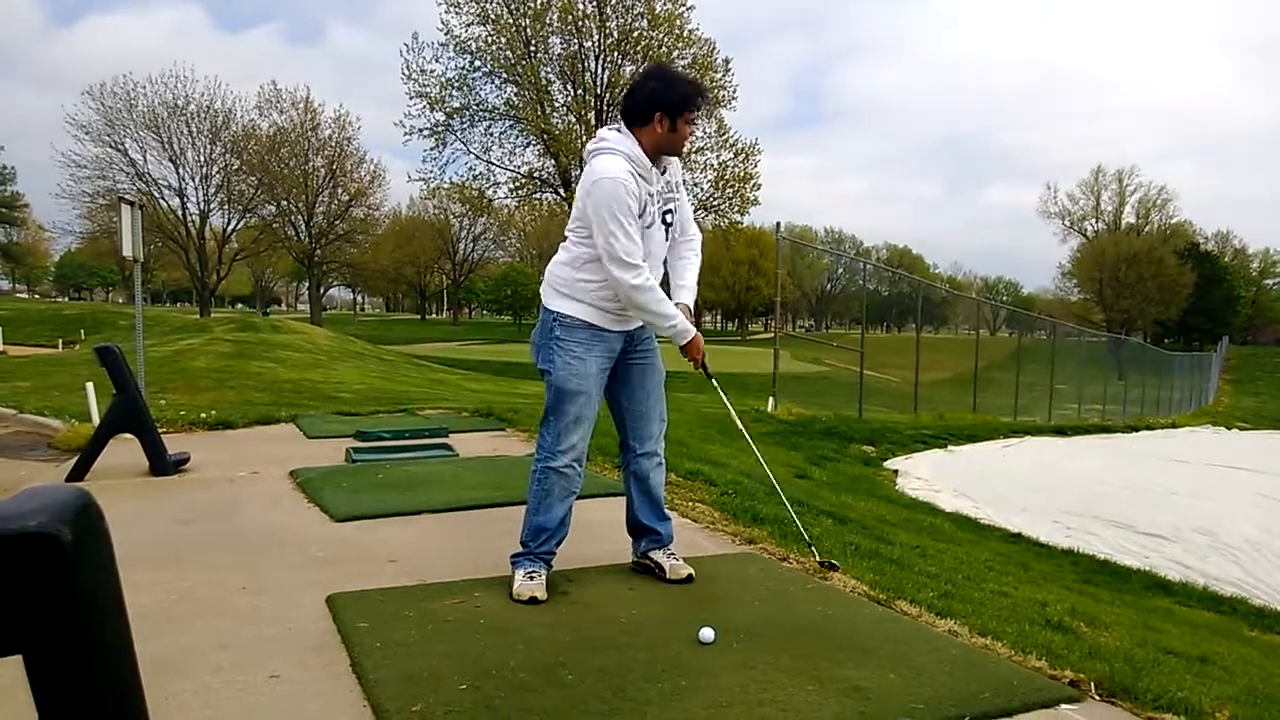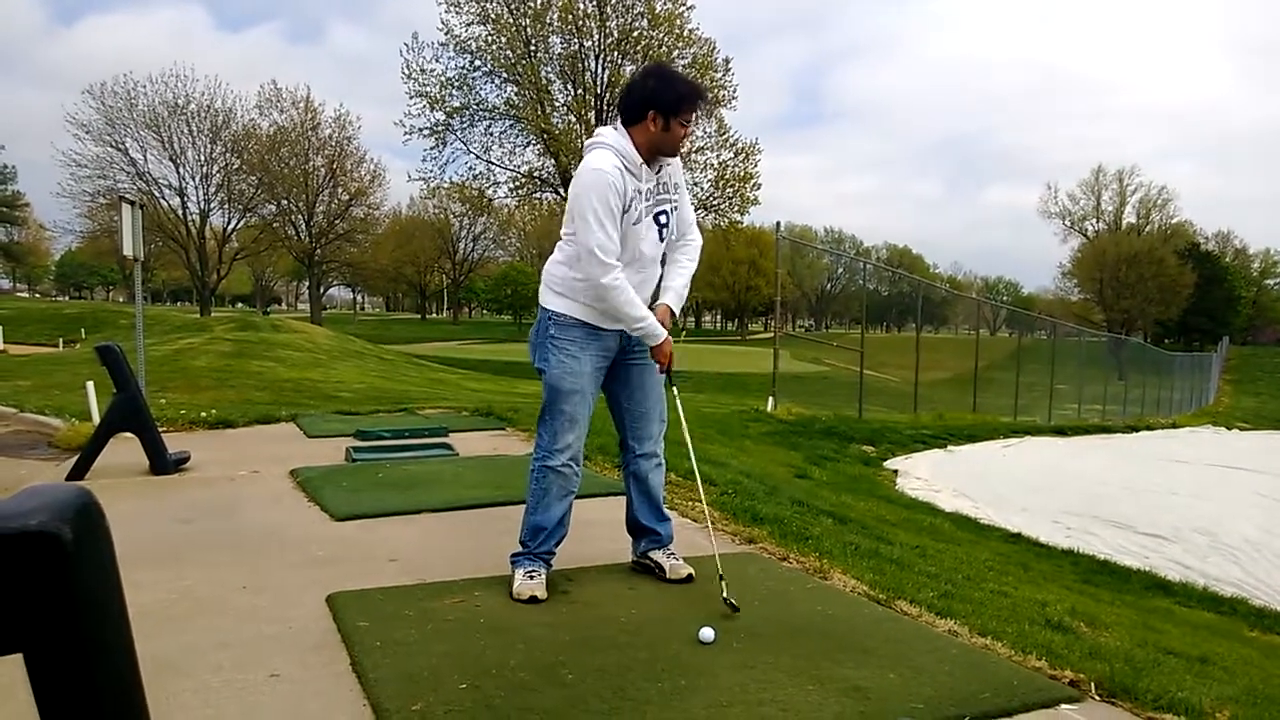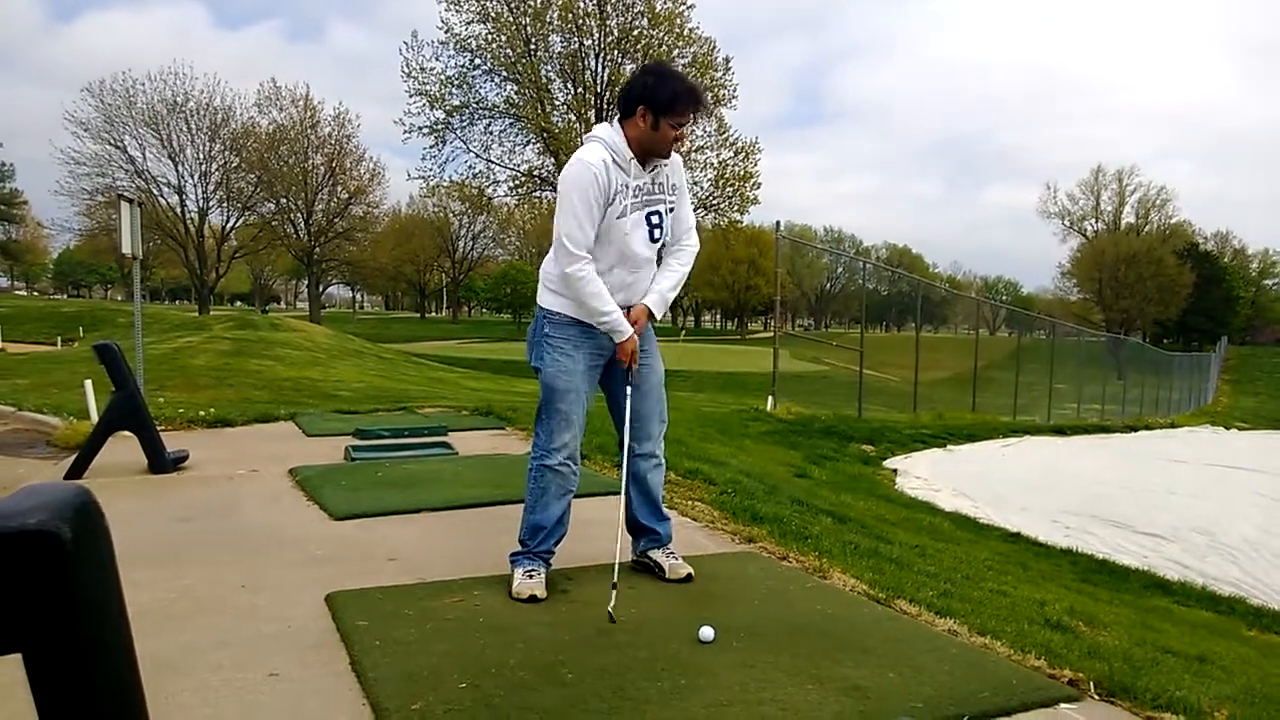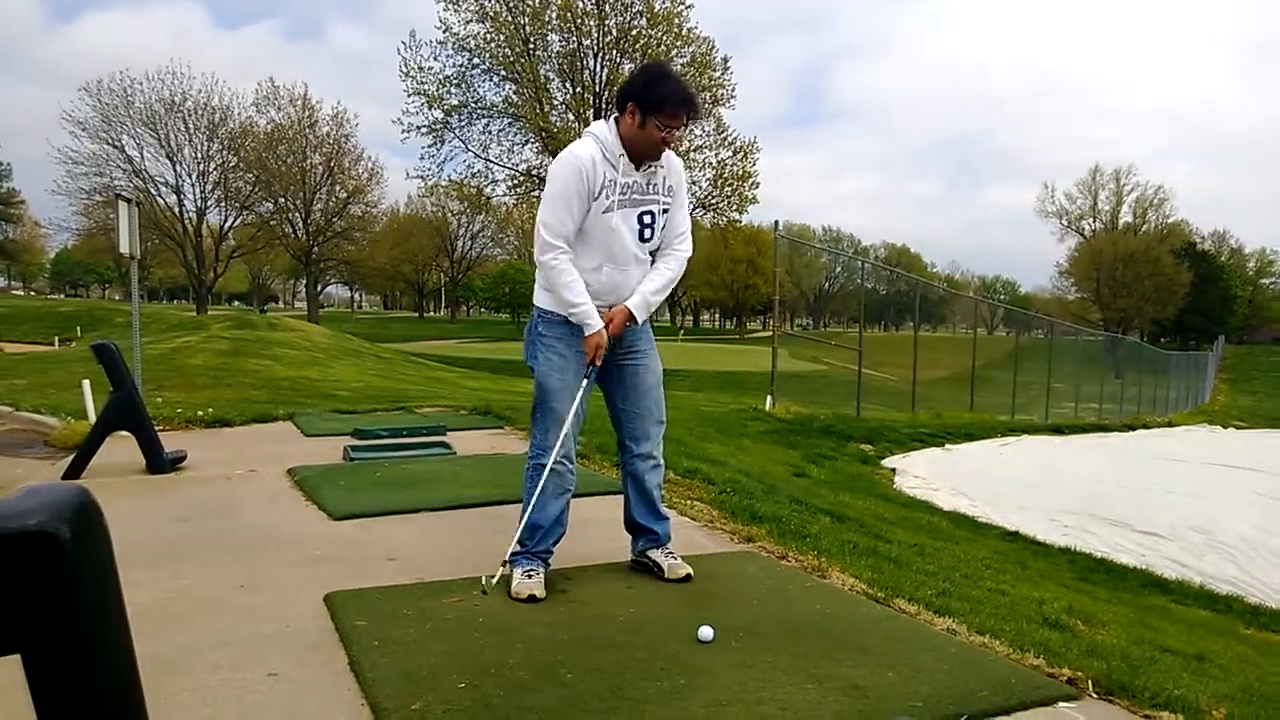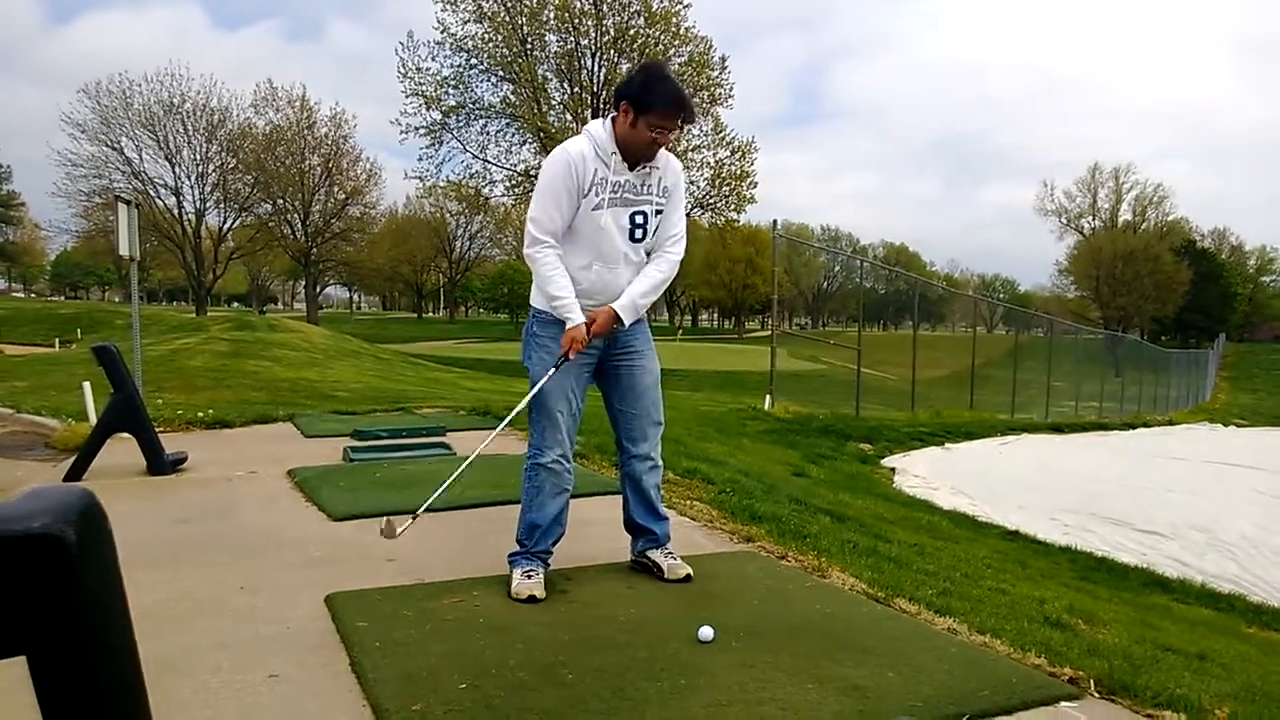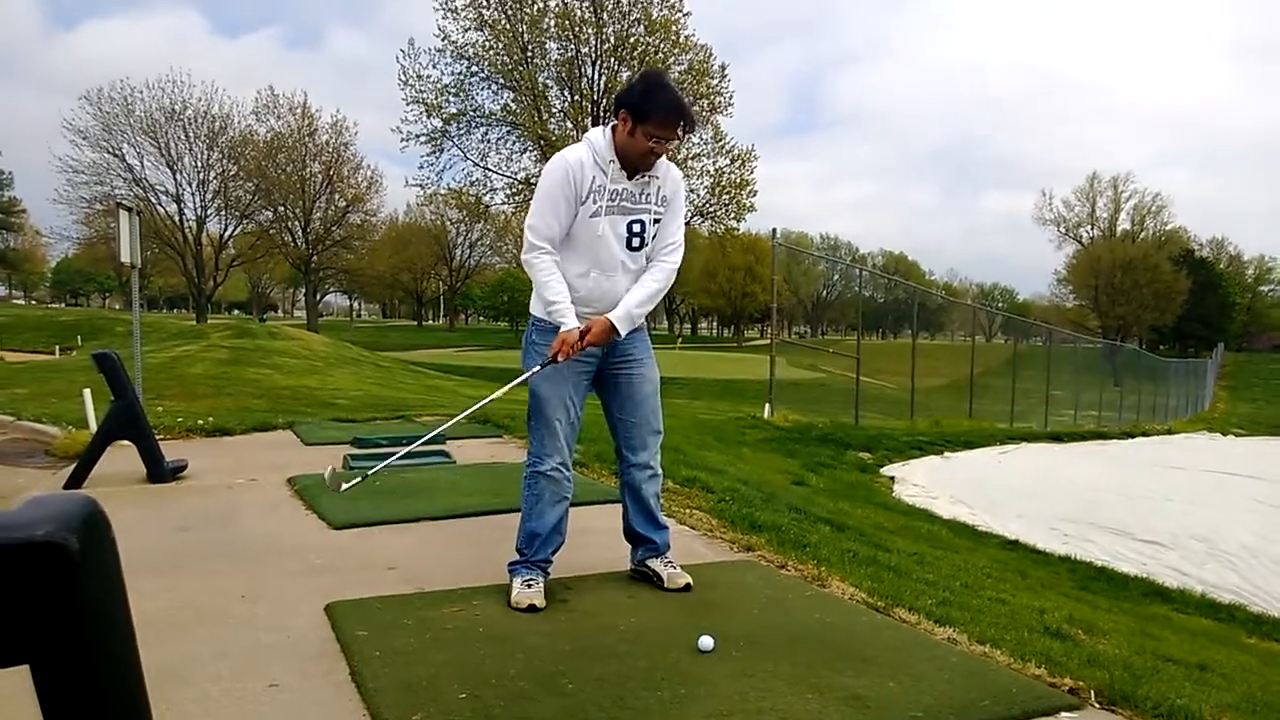
dt=0.1s
person 1, frame 1
left shoulder: (667, 167)
right shoulder: (612, 177)
left elbow: (685, 236)
right elbow: (627, 275)
left wrist: (683, 302)
right wrist: (683, 332)
left hip: (633, 325)
right hip: (577, 323)
left knee: (647, 442)
right knee: (565, 450)
left ankle: (652, 543)
right ankle: (533, 559)
person 1, frame 2
left shoulder: (670, 167)
right shoulder: (601, 171)
left elbow: (687, 239)
right elbow: (599, 269)
left wrist: (668, 305)
right wrist: (650, 333)
left hip: (640, 324)
right hip: (576, 323)
left knee: (647, 440)
right knee: (562, 449)
left ankle: (652, 543)
right ankle: (533, 559)
person 1, frame 3
left shoulder: (671, 168)
right shoulder: (590, 166)
left elbow: (683, 243)
right elbow: (573, 262)
left wrist: (649, 307)
right wrist: (617, 330)
left hip: (635, 323)
right hip: (570, 323)
left knee: (647, 440)
right knee: (559, 448)
left ankle: (651, 543)
right ankle: (532, 558)
person 1, frame 4
left shoulder: (671, 171)
right shoulder: (580, 161)
left elbow: (676, 251)
right elbow: (551, 249)
left wrist: (630, 309)
right wrist: (588, 321)
left hip: (631, 323)
right hip: (565, 323)
left knee: (645, 440)
right knee: (554, 447)
left ankle: (651, 542)
right ankle: (531, 558)
person 1, frame 5
left shoulder: (669, 171)
right shoulder: (572, 158)
left elbow: (668, 253)
right elbow: (539, 245)
left wrist: (616, 310)
right wrist: (572, 318)
left hip: (625, 323)
right hip: (560, 322)
left knee: (643, 441)
right knee: (552, 447)
left ankle: (650, 543)
right ankle: (530, 558)
person 1, frame 6
left shoulder: (669, 181)
right shoulder: (571, 165)
left elbow: (665, 262)
right elbow: (538, 250)
left wrist: (615, 320)
right wrist: (566, 322)
left hip: (627, 332)
right hip: (559, 331)
left knee: (643, 450)
right knee: (551, 457)
left ankle: (650, 552)
right ankle: (530, 568)
